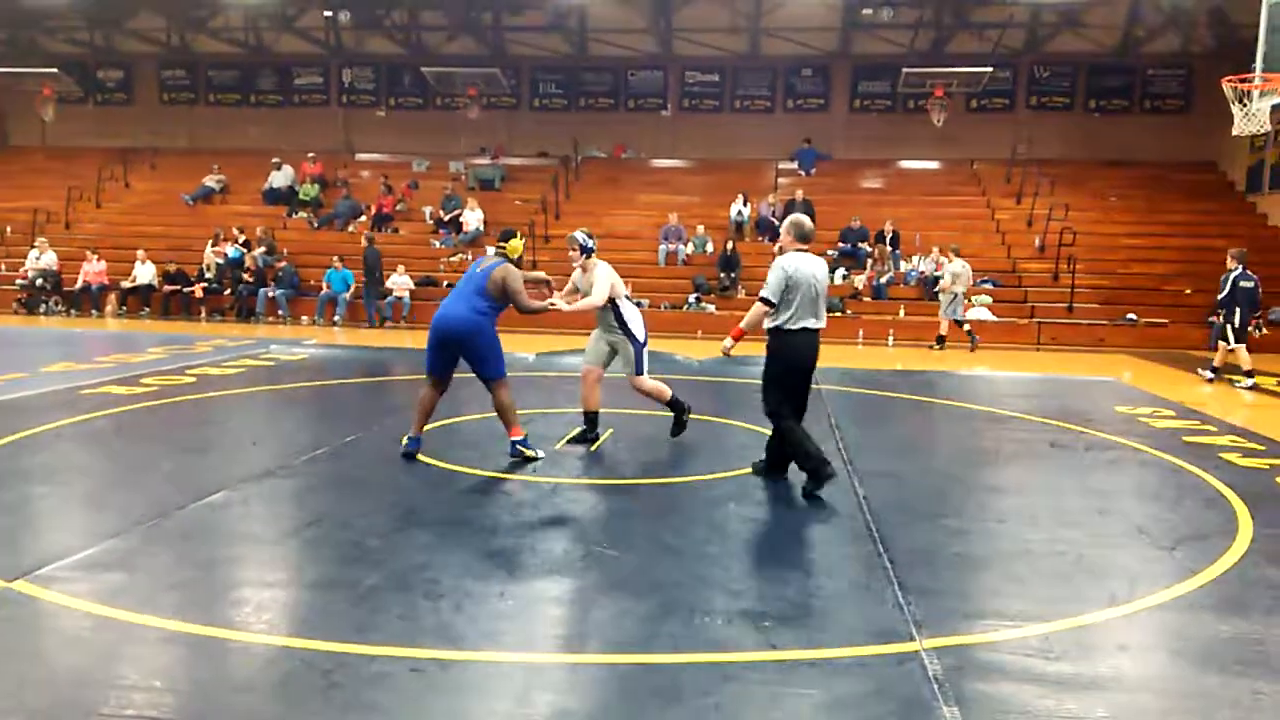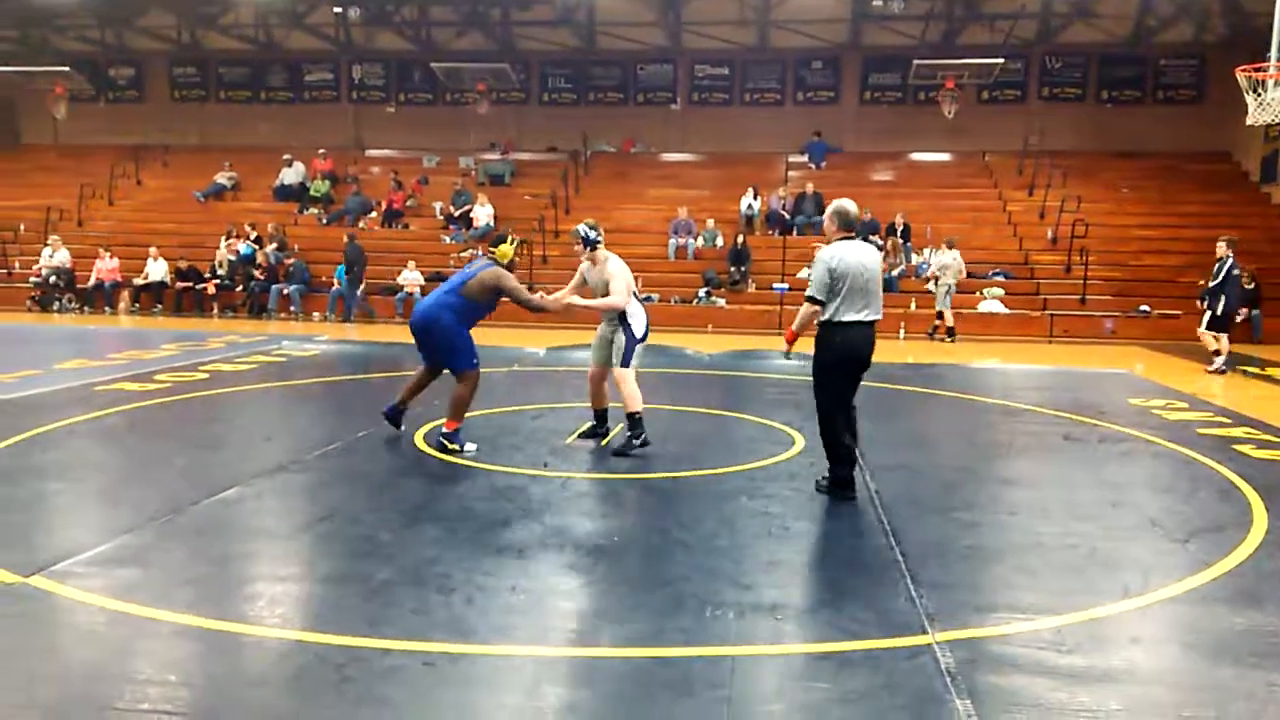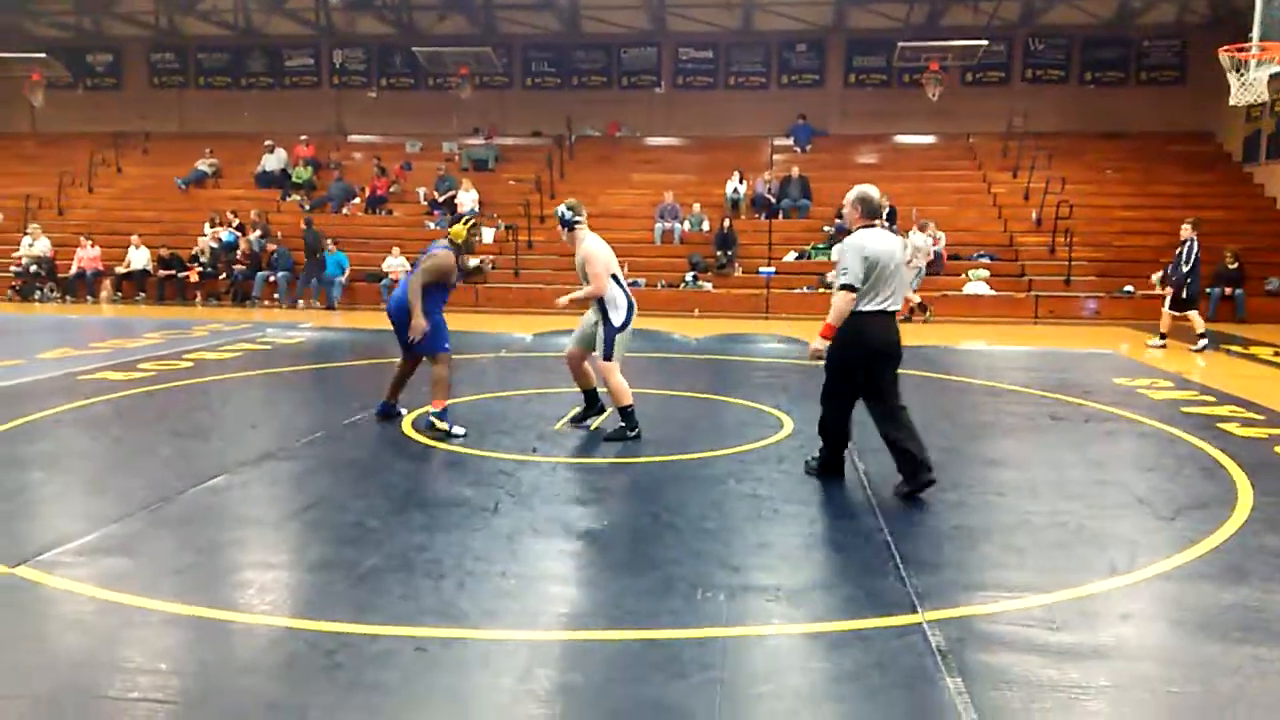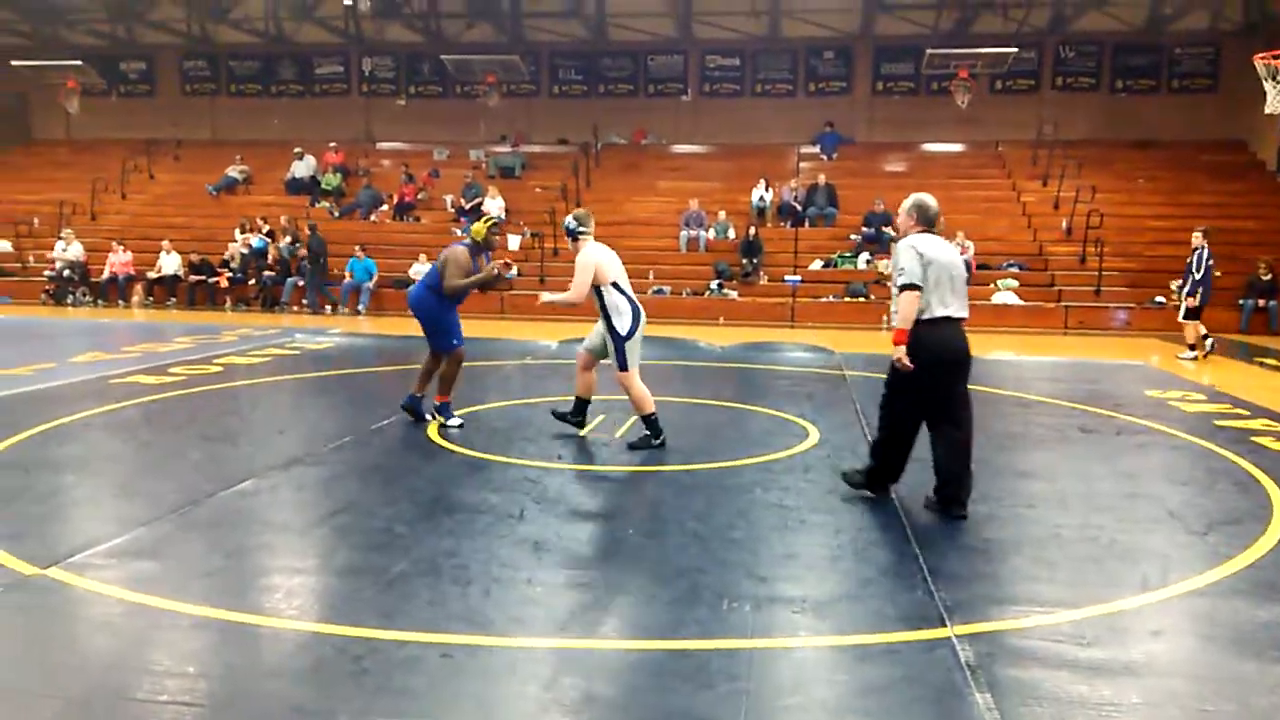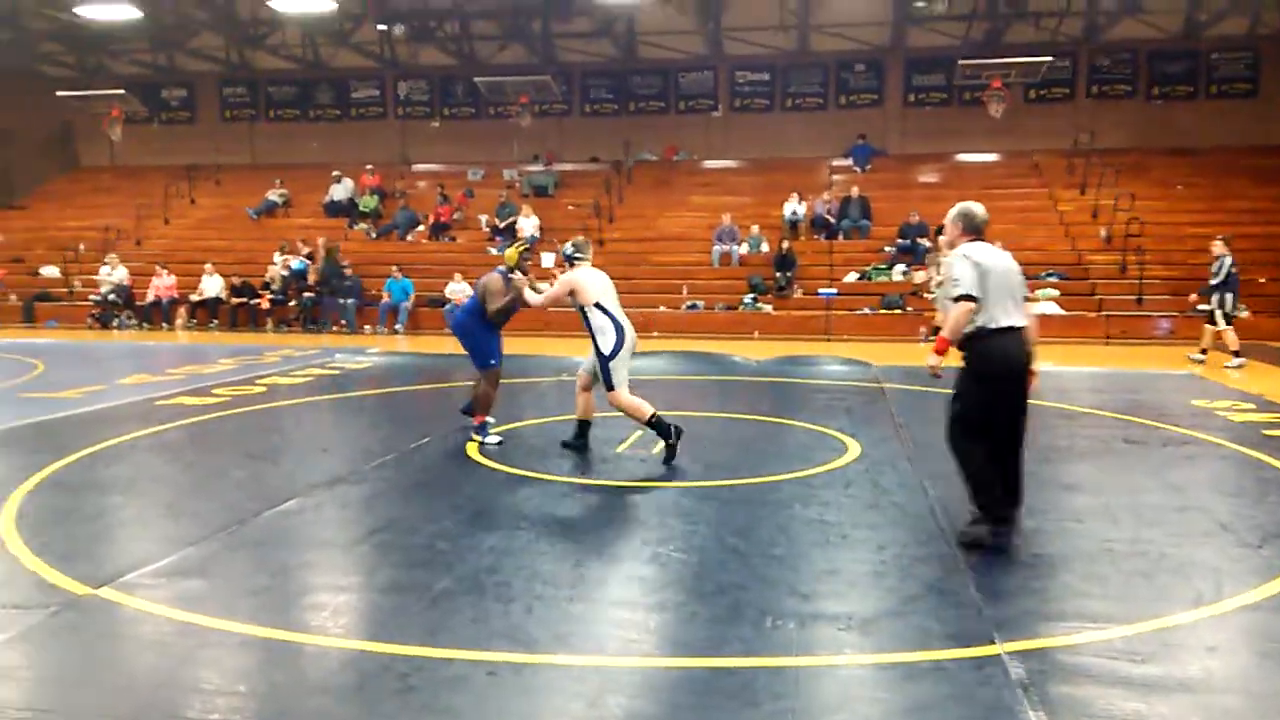
dt=0.3s
person 1, frame 1
left shoulder: (784, 263)
right shoulder: (820, 264)
left elbow: (764, 306)
left wrist: (735, 335)
left hip: (786, 342)
right hip: (810, 342)
left knee: (780, 411)
right knee: (792, 408)
left ankle: (816, 467)
right ankle: (775, 462)
person 1, frame 2
left shoulder: (828, 255)
right shoulder: (872, 252)
left elbow: (813, 306)
left wrist: (790, 337)
left hip: (836, 337)
right hip: (865, 335)
left knee: (831, 409)
right knee: (843, 403)
left ankle: (841, 479)
right ankle: (846, 464)
person 1, frame 3
left shoulder: (855, 243)
right shoulder: (894, 241)
left elbow: (848, 294)
left wrist: (825, 334)
left hip: (858, 329)
right hip: (888, 328)
left knee: (837, 399)
right knee: (887, 403)
left ankle: (830, 464)
right ankle: (916, 470)
person 1, frame 4
left shoulder: (909, 245)
right shoulder: (950, 249)
left elbow: (911, 293)
left wrist: (899, 341)
left hip: (924, 339)
right hip: (956, 339)
left knee: (898, 413)
right knee: (951, 422)
left ankle: (877, 478)
right ankle: (953, 497)
person 1, frame 5
left shoulder: (963, 255)
right shoulder: (1005, 257)
left elbow: (965, 305)
right elbow: (1025, 312)
left wrist: (940, 347)
right wrist: (1028, 360)
left hip: (987, 353)
right hip: (1016, 349)
left knee: (967, 435)
right knee: (1006, 437)
left ankle: (994, 516)
right ankle: (1002, 512)
person 2, frame 1
left shoulder: (601, 272)
right shoulder: (578, 274)
left elbow: (596, 301)
right elbow: (565, 298)
left wrist: (568, 307)
left hip: (628, 330)
right hip: (604, 330)
left knee: (639, 382)
right knee: (589, 375)
left ankle: (680, 409)
right ankle: (590, 429)
person 2, frame 2
left shoulder: (613, 265)
right shoulder: (586, 267)
left elbow: (619, 302)
right elbow: (569, 293)
left wrist: (583, 302)
right wrist: (548, 299)
left hip: (631, 325)
right hip: (609, 325)
left knee: (623, 376)
right knee: (595, 375)
left ankle: (637, 434)
right ankle: (600, 425)
person 2, frame 3
left shoulder: (590, 248)
right shoulder: (583, 246)
left elbow: (598, 289)
left wrist: (572, 296)
right wrist: (571, 297)
left hip: (616, 312)
right hip: (599, 311)
left knee: (608, 369)
right knee: (573, 356)
left ankle: (631, 426)
right ankle: (593, 405)
person 2, frame 4
left shoulder: (586, 256)
right shoulder: (600, 250)
left elbow: (576, 297)
left wrist: (550, 297)
right wrist: (577, 280)
left hip: (624, 320)
right hip: (616, 320)
left knee: (627, 379)
right knee: (584, 361)
left ankle: (655, 434)
right ankle: (577, 414)
person 2, frame 5
left shoulder: (572, 277)
right shoulder: (598, 274)
left elbow: (540, 302)
left wrist: (523, 288)
left hip: (611, 339)
right hip: (620, 335)
left knee: (618, 397)
right knee: (583, 383)
left ankle: (669, 432)
right ankle: (580, 438)
person 3, frame 1
left shoulder: (483, 261)
right shoulder: (510, 271)
right elbow: (523, 305)
left wrist: (536, 277)
right wrist: (547, 304)
left hip: (442, 323)
right hip: (473, 328)
left knee: (435, 385)
right knee: (499, 385)
left ankle: (413, 440)
right ankle: (518, 441)
person 3, frame 2
left shoulder: (482, 263)
right shoulder: (500, 276)
left elbow: (513, 287)
right elbow: (527, 302)
left wrist: (537, 297)
right wrist: (555, 306)
left hip: (423, 313)
right hip: (443, 321)
left knee: (433, 368)
right knee: (469, 377)
left ankle: (396, 409)
right ankle: (449, 435)
person 3, frame 3
left shoulder: (451, 251)
right shoulder: (445, 258)
left elbow: (464, 272)
right elbow: (415, 281)
left wrist: (481, 265)
right wrist: (417, 316)
left hip: (399, 304)
right hip: (418, 310)
left knee: (412, 358)
right knee: (442, 359)
left ankle: (388, 406)
right ankle: (438, 415)
person 3, frame 4
left shoulder: (484, 254)
right shoulder: (461, 255)
left elbow: (484, 286)
right elbow: (450, 288)
left wrist: (500, 272)
right wrist: (483, 276)
left hip: (435, 302)
right hip: (431, 303)
left knee: (440, 352)
right knee: (455, 355)
left ankle: (414, 400)
right ankle: (441, 408)
person 3, frame 5
left shoulder: (519, 277)
right shoulder: (496, 281)
right elbow: (494, 314)
right wrist: (515, 296)
left hip: (484, 326)
right hip: (472, 325)
left knee: (491, 370)
right knee: (492, 374)
left ankle: (473, 406)
right ankle: (479, 428)
